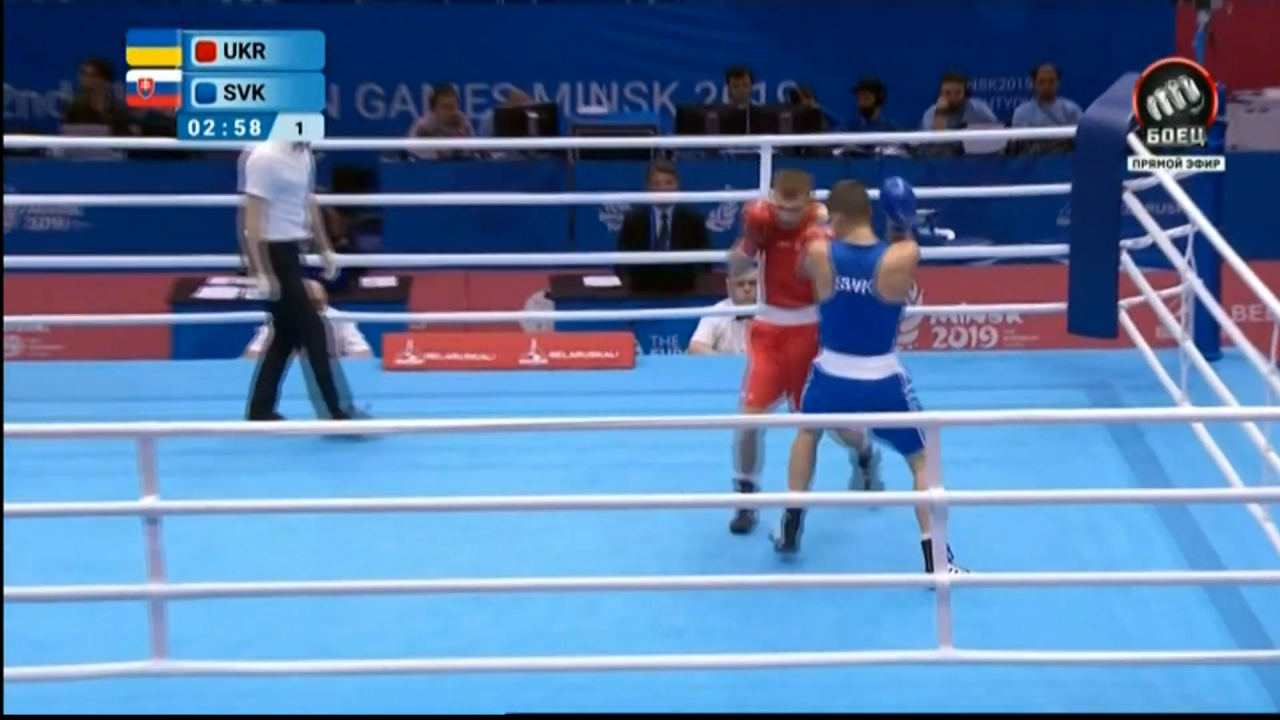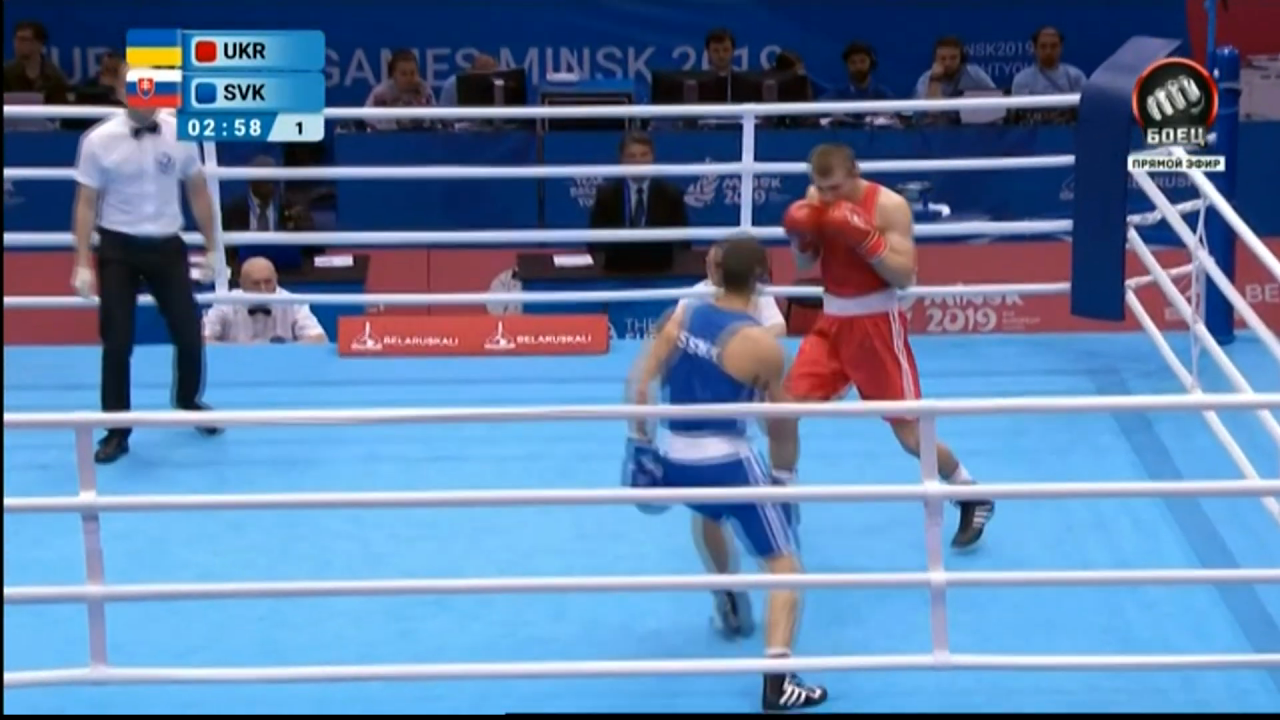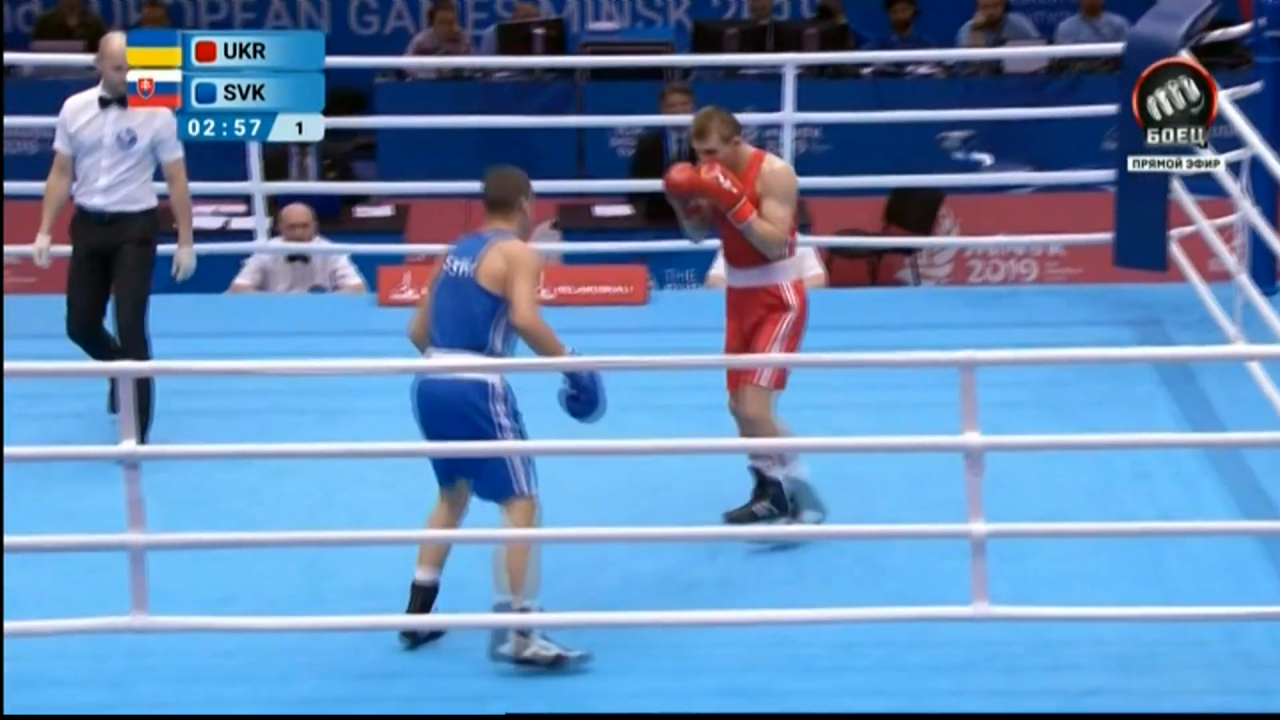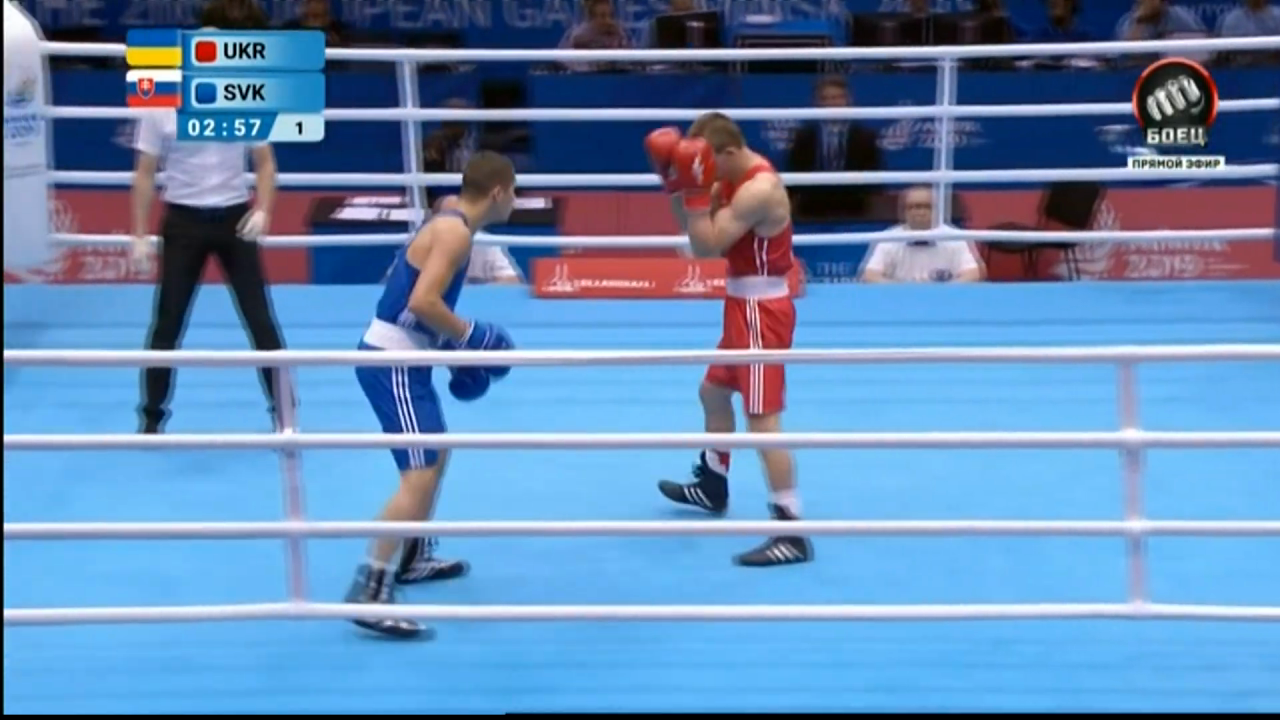
dt=0.5s
person 1, frame 1
left shoulder: (819, 254)
right shoulder: (901, 258)
right wrist: (904, 226)
left hip: (832, 378)
right hip: (882, 383)
left knee: (807, 433)
right knee: (922, 460)
left ankle: (791, 524)
right ankle: (935, 558)
person 1, frame 2
left shoulder: (681, 318)
right shoulder: (761, 345)
left elbow: (640, 386)
right elbow: (783, 428)
left wrist: (641, 446)
right wrist: (784, 472)
left hip: (676, 462)
right hip: (726, 466)
left knee: (708, 511)
right knee: (781, 563)
left ankle: (730, 604)
right ankle: (779, 683)
person 1, frame 3
left shoulder: (455, 252)
right shoulder: (518, 253)
left elbow: (418, 331)
right elbow: (525, 320)
right wrist: (572, 366)
left hip: (432, 386)
right hip: (476, 390)
left knee: (453, 495)
right knee: (521, 507)
left ankle: (417, 611)
right ankle: (516, 629)
person 1, frame 4
left shoulder: (446, 225)
right shoulder: (453, 232)
right elbow: (423, 303)
left wrist: (463, 347)
right wrist: (477, 335)
left hip: (400, 354)
right hip: (392, 362)
left knee: (436, 455)
right knee: (423, 478)
left ankle: (413, 556)
right ankle: (372, 593)
person 2, frame 1
left shoulder: (824, 220)
right shoulder: (763, 214)
right elbow: (736, 270)
right wrist: (751, 238)
left hip: (815, 328)
right hip: (772, 328)
right knee: (750, 416)
left ankle: (864, 456)
right ankle: (746, 493)
person 2, frame 2
left shoulder: (888, 205)
right shoulder: (819, 199)
left elbow: (904, 275)
right elbow: (801, 263)
left wrist: (863, 237)
right wrist: (798, 236)
left hip: (878, 323)
right hip: (834, 322)
left knee: (909, 433)
left ankle: (973, 503)
person 2, frame 3
left shoulder: (775, 173)
right shoulder: (710, 172)
left elbow: (774, 245)
right elbow: (695, 235)
left wrist: (734, 202)
right wrist: (686, 203)
left hip: (779, 299)
right hip: (741, 297)
left knee: (753, 406)
right knee: (739, 402)
left ankle: (797, 492)
right ankle: (770, 492)
person 2, frame 4
left shoulder: (759, 190)
right shoulder: (735, 177)
left elbow: (706, 245)
right elbow: (697, 223)
left wrist: (694, 188)
right wrist: (674, 176)
left hip: (760, 312)
right hip: (746, 304)
left knee: (762, 421)
right knee: (714, 391)
left ankle: (791, 531)
right ankle: (710, 486)
person 3, frame 1
left shoulder: (303, 153)
right shoulder: (266, 156)
right elbow: (252, 213)
left wrist: (325, 249)
right wrist: (262, 270)
left hip: (289, 249)
right hip: (272, 252)
left knee: (286, 338)
right knee: (313, 334)
left ankle: (260, 410)
right ankle: (337, 414)
person 3, frame 2
left shoulder: (181, 134)
right shoulder: (98, 141)
left elbow: (198, 192)
right elbow: (86, 204)
left wrist: (210, 248)
right wrist: (82, 264)
left hip: (166, 247)
right hip: (117, 249)
left knee: (188, 334)
right knee: (116, 343)
left ankle: (189, 402)
right ankle: (118, 430)
person 3, frame 3
left shoulder: (158, 115)
right shoulder: (74, 109)
left elbow: (176, 180)
right elbow: (61, 173)
left wrist: (185, 242)
right wrist: (45, 231)
left hip: (135, 228)
right hip: (88, 225)
left knee: (130, 325)
right knee: (80, 326)
left ankle: (137, 427)
person 3, frame 4
right shoulder: (160, 105)
left elbow: (265, 162)
right elbow: (145, 173)
left wrist: (262, 212)
right wrist: (140, 236)
left hip: (235, 217)
right hip: (183, 220)
left knee: (258, 317)
right knee: (169, 324)
left ankle: (282, 405)
right ankle: (152, 412)
